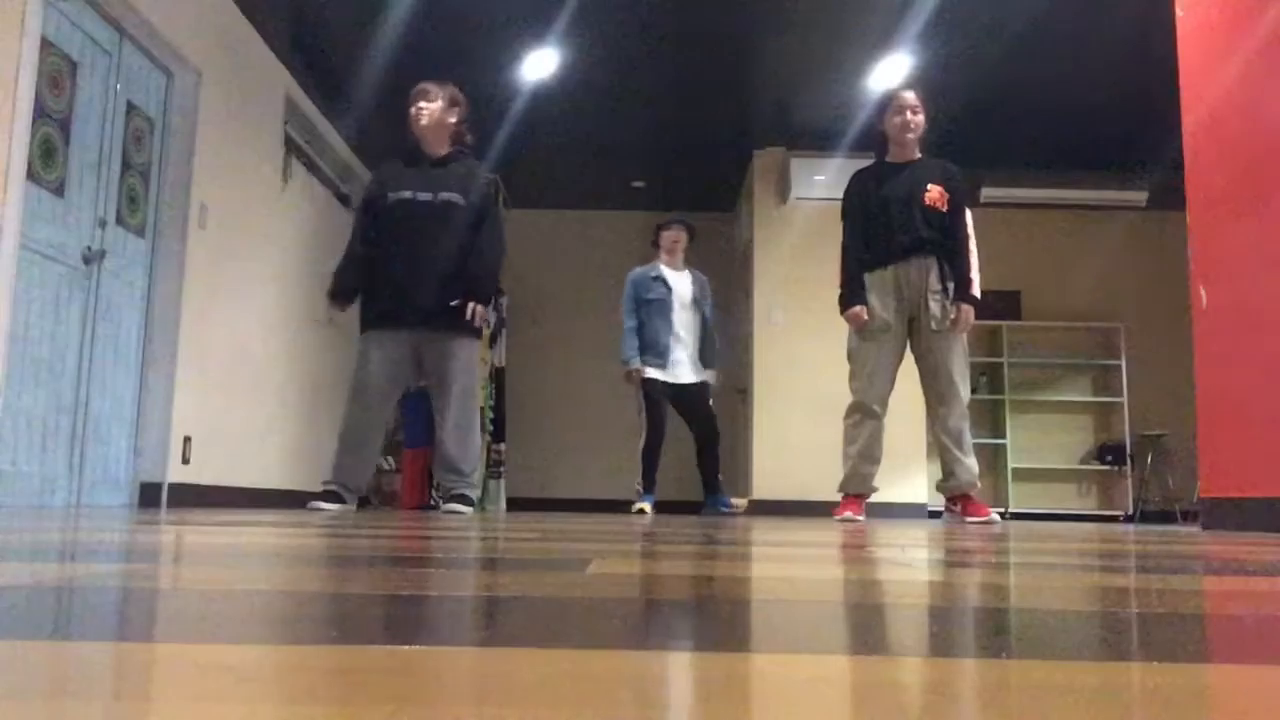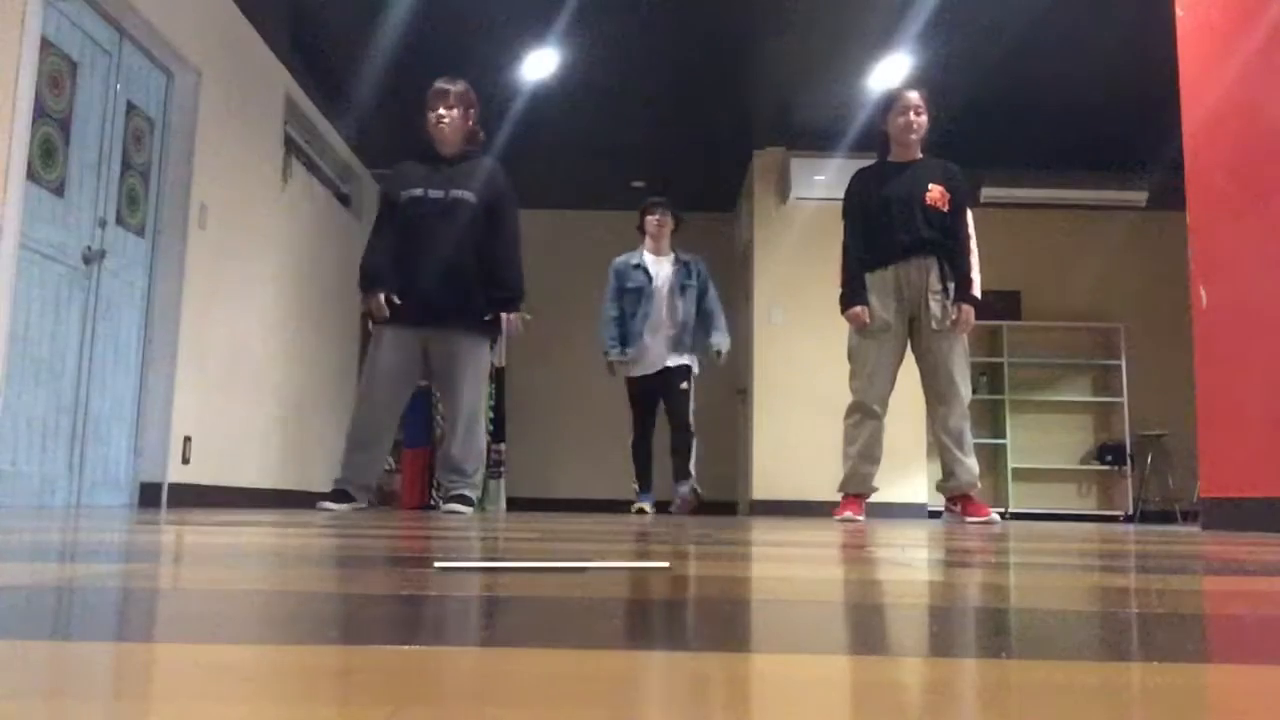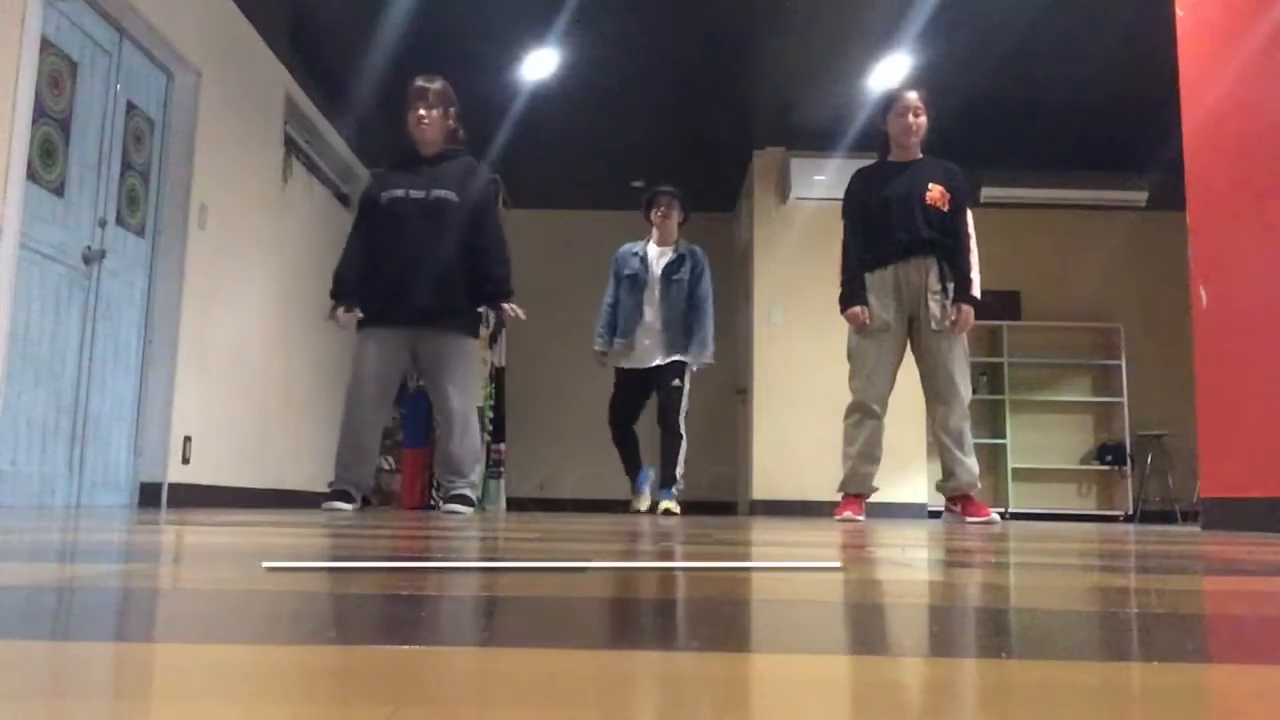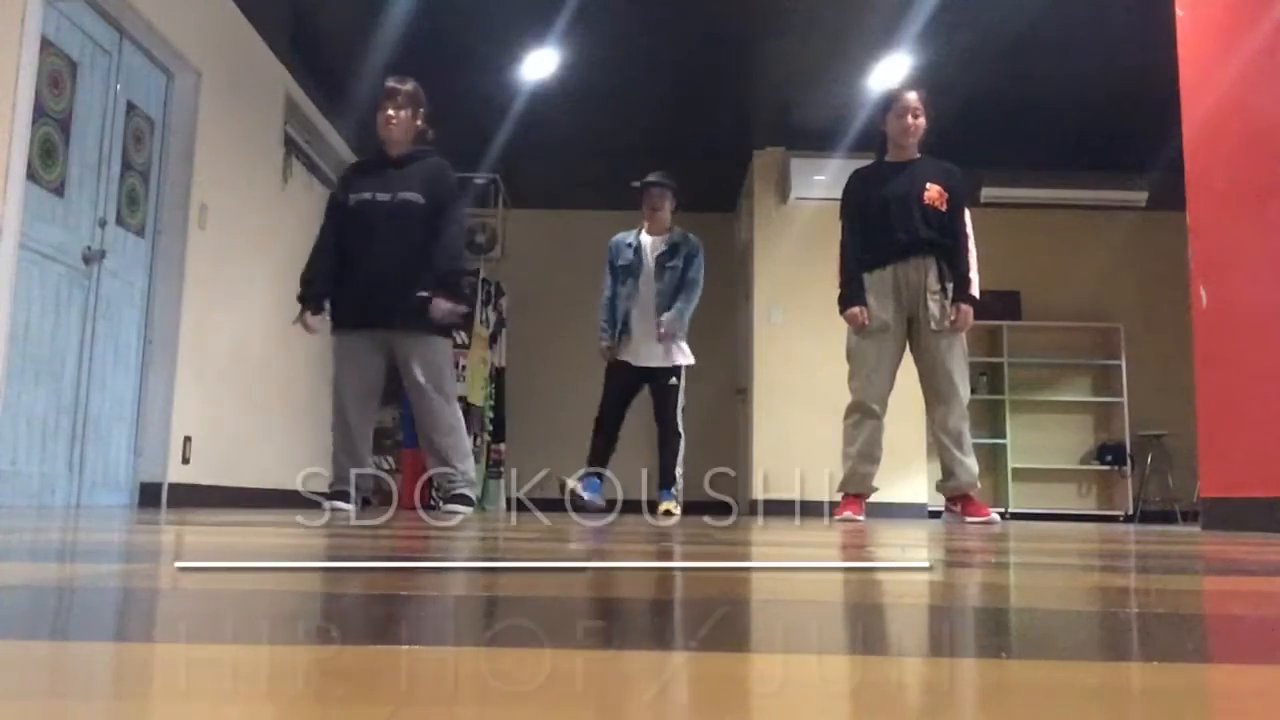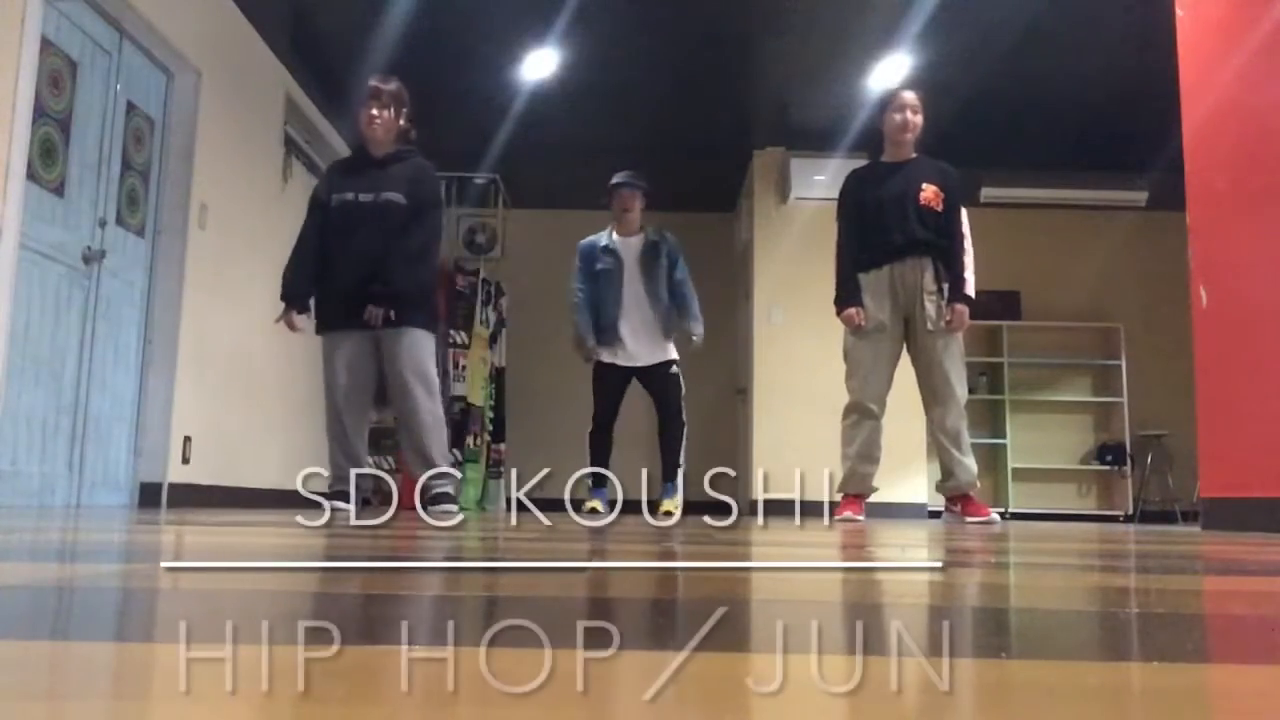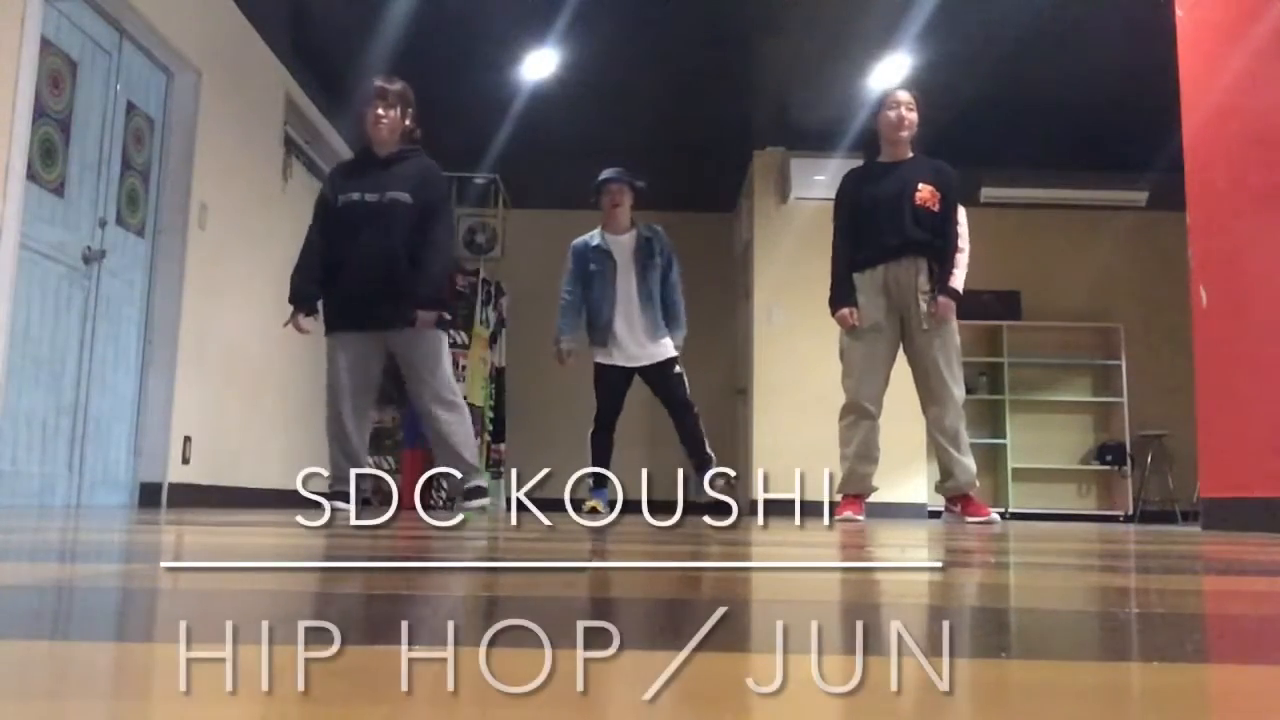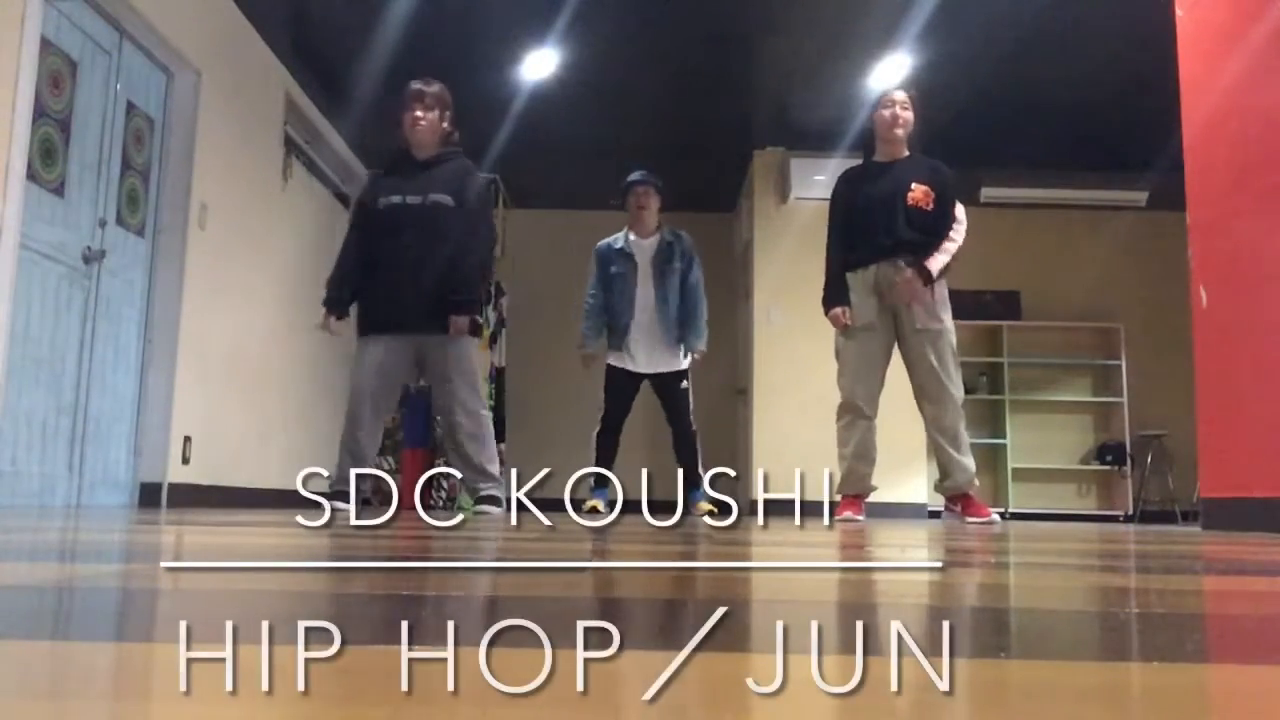
dt=0.3s
person 1, frame 1
left shoulder: (474, 177)
right shoulder: (390, 175)
left elbow: (488, 242)
right elbow: (364, 240)
left wrist: (480, 293)
right wrist: (343, 291)
left hip: (452, 313)
right hip: (388, 312)
left knee: (457, 407)
right knee: (365, 402)
left ankle: (460, 491)
right ankle: (343, 488)
person 1, frame 2
left shoulder: (488, 176)
right shoulder: (405, 174)
left elbow: (503, 243)
right elbow: (383, 236)
left wrist: (508, 300)
right wrist: (375, 283)
left hip: (465, 314)
right hip: (402, 310)
left knee: (465, 407)
right knee: (375, 399)
left ankle: (460, 490)
right ankle: (351, 487)
person 1, frame 3
left shoulder: (472, 175)
right shoulder: (386, 177)
left elbow: (487, 240)
right elbow: (361, 240)
left wrist: (498, 294)
right wrist: (344, 292)
left hip: (450, 313)
right hip: (383, 312)
left knee: (456, 407)
right knee: (363, 402)
left ankle: (459, 490)
right ankle: (347, 487)
person 1, frame 4
left shoulder: (437, 174)
right shoulder: (354, 176)
left elbow: (450, 239)
right elbow: (330, 242)
left wrist: (446, 289)
right wrist: (313, 296)
left hip: (420, 312)
right hip: (356, 312)
left knee: (437, 404)
right knee: (351, 405)
left ankle: (459, 489)
right ankle: (348, 489)
person 1, frame 5
left shoulder: (419, 174)
right shoulder: (337, 176)
left elbow: (421, 245)
right elbow: (311, 241)
left wrist: (388, 296)
right wrist: (296, 295)
left hip: (404, 310)
right hip: (343, 311)
left knee: (418, 400)
right knee: (344, 406)
left ankle: (439, 486)
right ankle: (346, 489)
person 1, frame 6
left shoulder: (425, 173)
right shoulder: (343, 177)
left elbow: (439, 243)
right elbow: (319, 243)
left wrist: (431, 299)
right wrist: (304, 298)
left hip: (412, 312)
right hip: (351, 312)
left knee: (440, 398)
right knee: (345, 405)
left ankle: (471, 483)
right ankle: (344, 490)
person 1, frame 7
left shoulder: (464, 176)
right shoulder: (383, 181)
left elbow: (478, 245)
right elbow: (357, 246)
left wrist: (466, 304)
right wrist: (337, 301)
left hip: (445, 317)
right hip: (385, 317)
left knee: (466, 409)
right knee: (363, 404)
left ankle: (488, 491)
right ankle: (346, 488)
person 2, frame 1
left shoulder: (946, 176)
right shoulder: (864, 181)
left elbow: (962, 240)
right elbow: (852, 244)
left wrist: (966, 295)
right wrist: (852, 297)
left hip: (937, 286)
right hip: (880, 287)
left knee: (950, 395)
right knee: (868, 395)
left ankle: (960, 493)
right ankle: (854, 494)
person 2, frame 2
left shoulder: (947, 176)
right shoulder: (865, 180)
left elbow: (962, 240)
right elbow: (853, 244)
left wrist: (966, 295)
right wrist: (852, 297)
left hip: (937, 285)
right hip: (881, 286)
left knee: (951, 396)
right knee: (868, 395)
left ankle: (961, 493)
right ankle: (855, 493)
person 2, frame 3
left shoulder: (947, 176)
right shoulder: (865, 181)
left elbow: (962, 240)
right elbow: (853, 244)
left wrist: (966, 295)
right wrist: (852, 297)
left hip: (937, 286)
right hip: (881, 286)
left knee: (951, 395)
right knee: (868, 395)
left ankle: (960, 493)
right ankle: (854, 493)
person 2, frame 4
left shoulder: (946, 176)
right shoulder: (863, 180)
left elbow: (961, 239)
right elbow: (850, 244)
left wrist: (965, 294)
right wrist: (851, 297)
left hip: (936, 286)
right hip: (879, 287)
left knee: (950, 395)
right knee: (867, 395)
left ankle: (960, 493)
right ankle: (854, 493)
person 2, frame 5
left shoulder: (942, 175)
right shoulder: (859, 181)
left elbow: (957, 239)
right elbow: (847, 245)
left wrist: (961, 293)
right wrist: (846, 298)
left hip: (932, 285)
right hip: (875, 286)
left knee: (947, 394)
right knee: (865, 395)
left ankle: (960, 493)
right ankle: (854, 493)
person 2, frame 6
left shoulder: (939, 174)
right shoulder: (856, 181)
left elbow: (956, 237)
right elbow: (842, 244)
left wrist: (949, 288)
right wrist: (841, 298)
left hip: (928, 285)
right hip: (870, 286)
left knee: (944, 393)
right knee: (861, 394)
left ankle: (959, 492)
right ankle: (853, 493)
person 2, frame 7
left shoulder: (934, 173)
right shoulder: (851, 181)
left elbow: (956, 230)
right elbow: (836, 244)
left wrist: (926, 271)
right wrist: (834, 297)
left hip: (922, 286)
right hip: (863, 286)
left knee: (942, 393)
right knee: (857, 395)
left ankle: (959, 492)
right ankle: (853, 493)
person 3, frame 1
left shoulder: (699, 282)
right shoulder: (640, 278)
left elbow: (707, 327)
right elbow: (629, 323)
left wrist: (710, 366)
right wrist: (632, 361)
left hip: (691, 373)
right hip: (654, 370)
left knee: (709, 433)
right knee: (654, 433)
left ankle: (715, 496)
right ankle: (645, 494)
person 3, frame 2
left shoulder: (692, 266)
right shoulder: (623, 266)
left elbow: (709, 306)
right elbow: (612, 313)
left wrist: (719, 339)
right wrist: (613, 351)
left hip: (678, 358)
right hip: (639, 362)
left knee: (682, 421)
right knee: (641, 430)
left ankle: (684, 486)
right ankle: (645, 494)
person 3, frame 3
left shoulder: (693, 258)
right shoulder: (627, 255)
left elbow: (702, 305)
right elbow: (612, 301)
left wrist: (701, 350)
right wrist: (602, 341)
left hip: (673, 355)
right hip: (632, 356)
left knee: (672, 422)
right knee: (619, 420)
left ankle: (668, 492)
right ankle: (639, 479)
person 3, frame 4
left shoulder: (689, 246)
right shoulder: (621, 245)
left elbow: (691, 290)
right elbow: (610, 294)
left wrist: (672, 321)
right wrist: (606, 336)
left hip: (669, 351)
right hip: (626, 349)
left knee: (669, 423)
right knee: (608, 415)
left ankle: (669, 493)
right ankle: (592, 482)
person 3, frame 5
left shoulder: (664, 244)
right shoulder: (591, 248)
left elbow: (682, 288)
right elbow: (581, 295)
left wrist: (693, 324)
right wrist: (584, 336)
left hip: (657, 349)
right hip: (610, 352)
left knee: (672, 415)
right knee: (602, 421)
left ankle: (671, 489)
right ankle: (598, 492)
person 3, frame 6
left shoulder: (655, 239)
right shoulder: (583, 248)
left elbow: (671, 288)
right elbow: (572, 296)
left wrist: (677, 332)
right wrist: (564, 337)
left hip: (656, 347)
right hip: (610, 351)
left knee: (683, 408)
right knee: (604, 420)
left ankle: (706, 472)
right ankle: (599, 491)
person 3, frame 7
left shoulder: (680, 245)
right shoulder: (608, 250)
left elbow: (694, 295)
right elbow: (596, 299)
left wrist: (697, 340)
right wrist: (588, 341)
left hip: (671, 355)
right hip: (623, 355)
left knee: (683, 424)
right knee: (611, 423)
left ankle: (696, 494)
right ankle: (599, 492)
